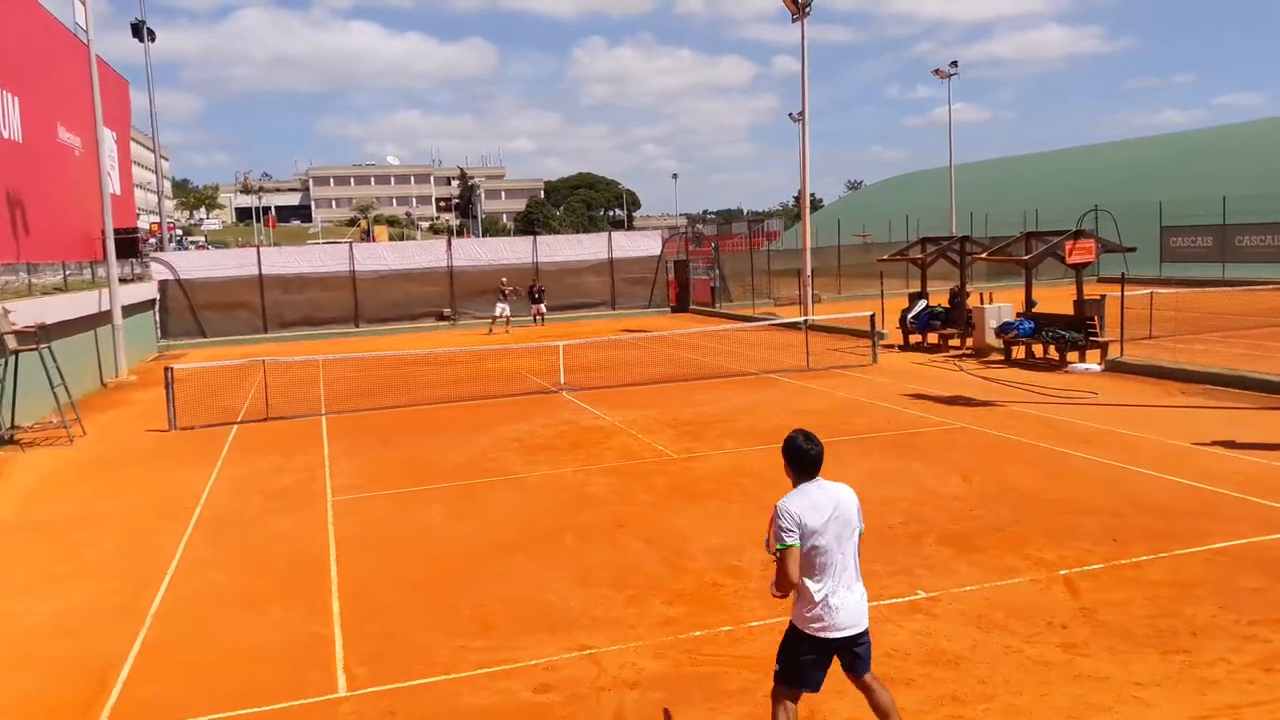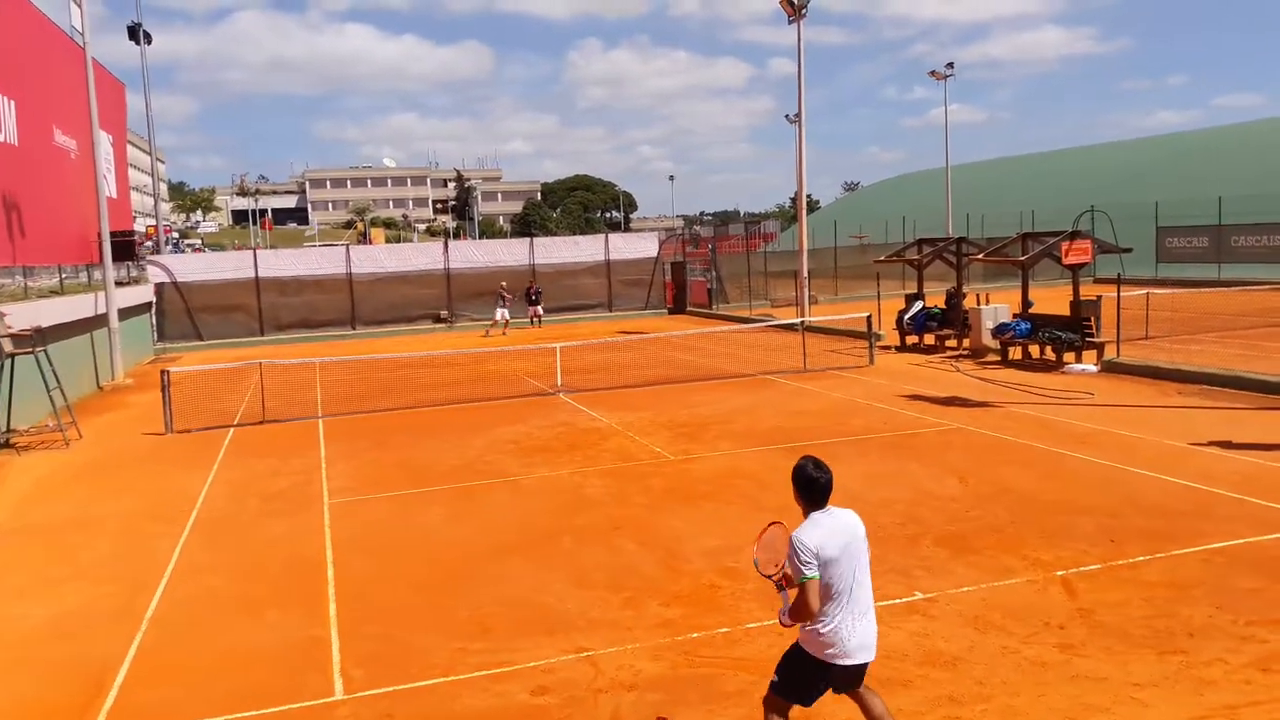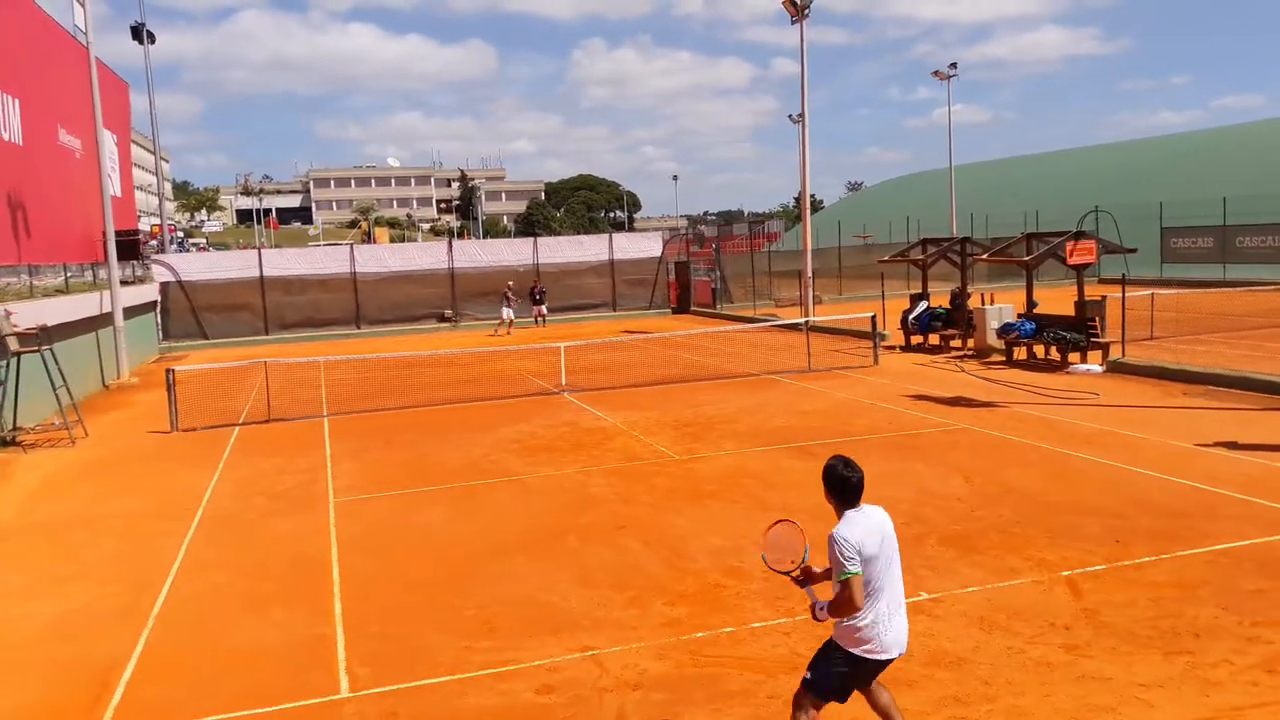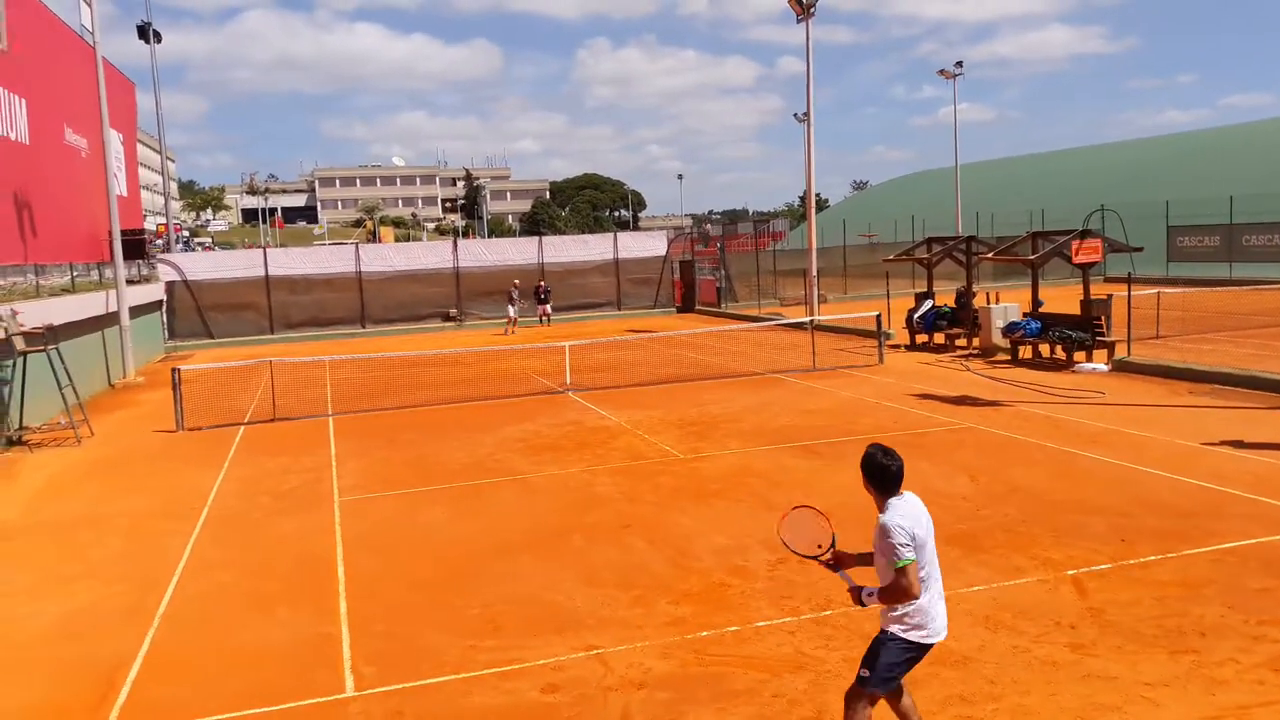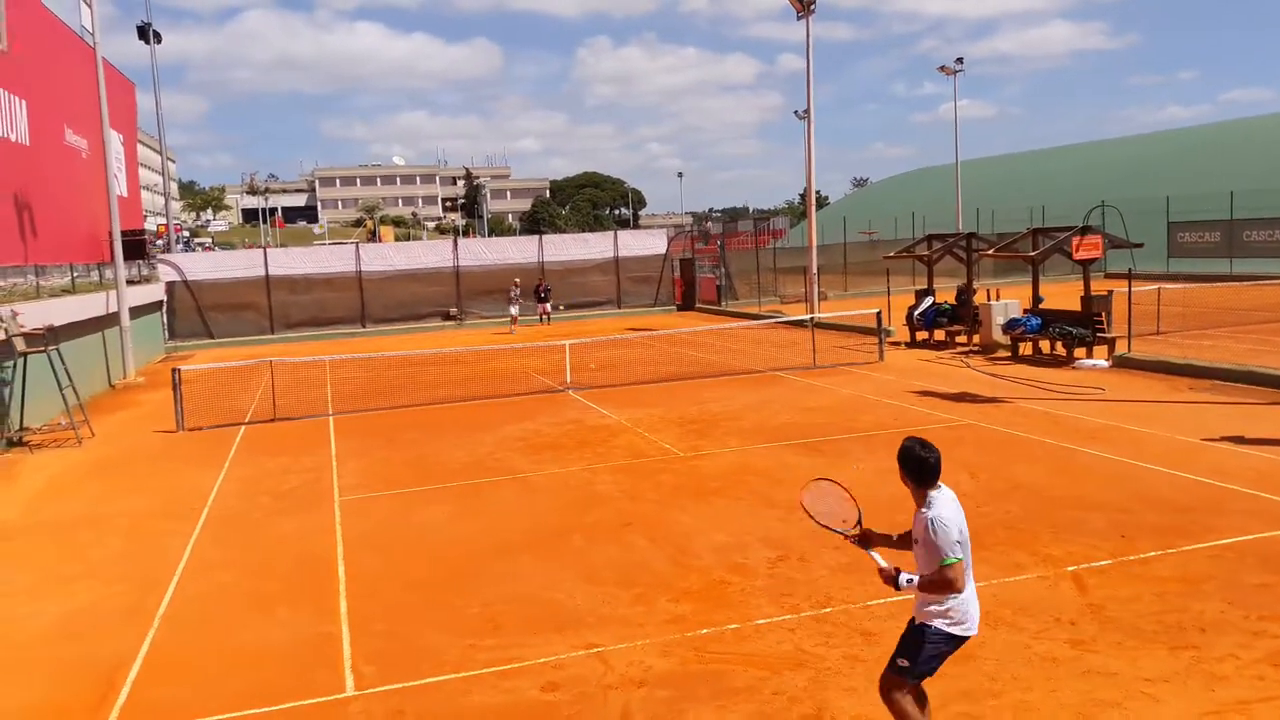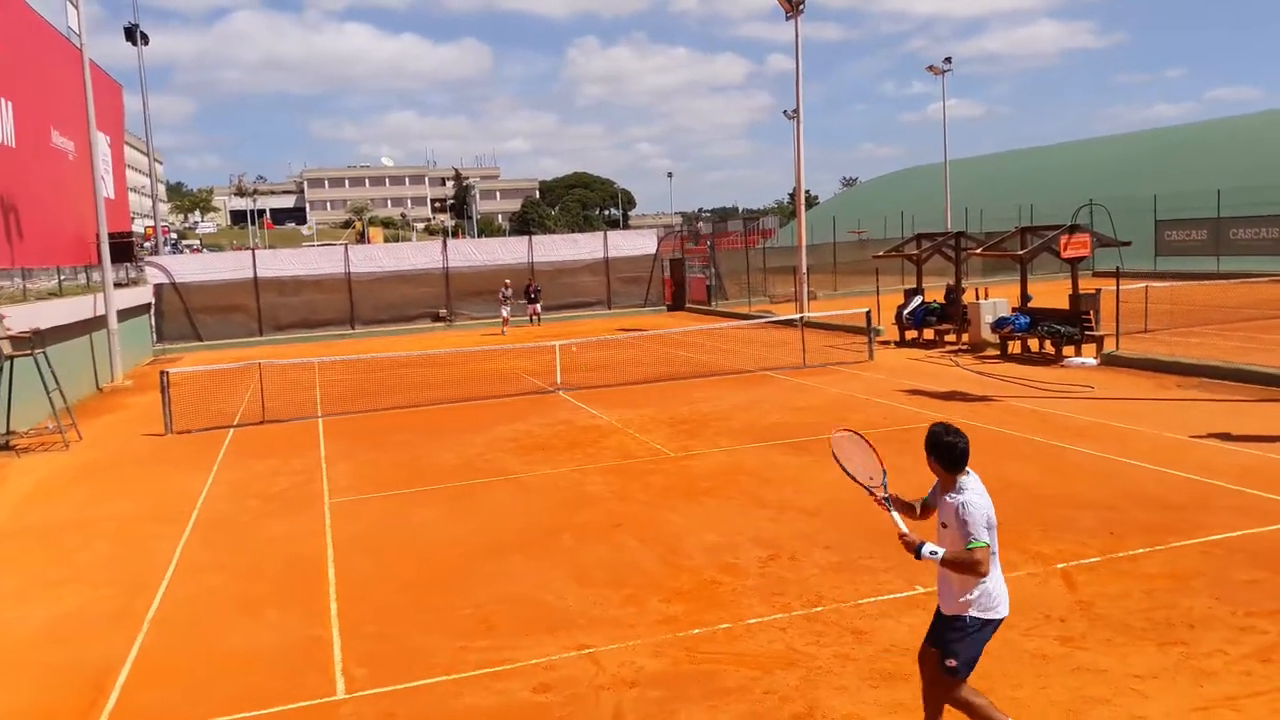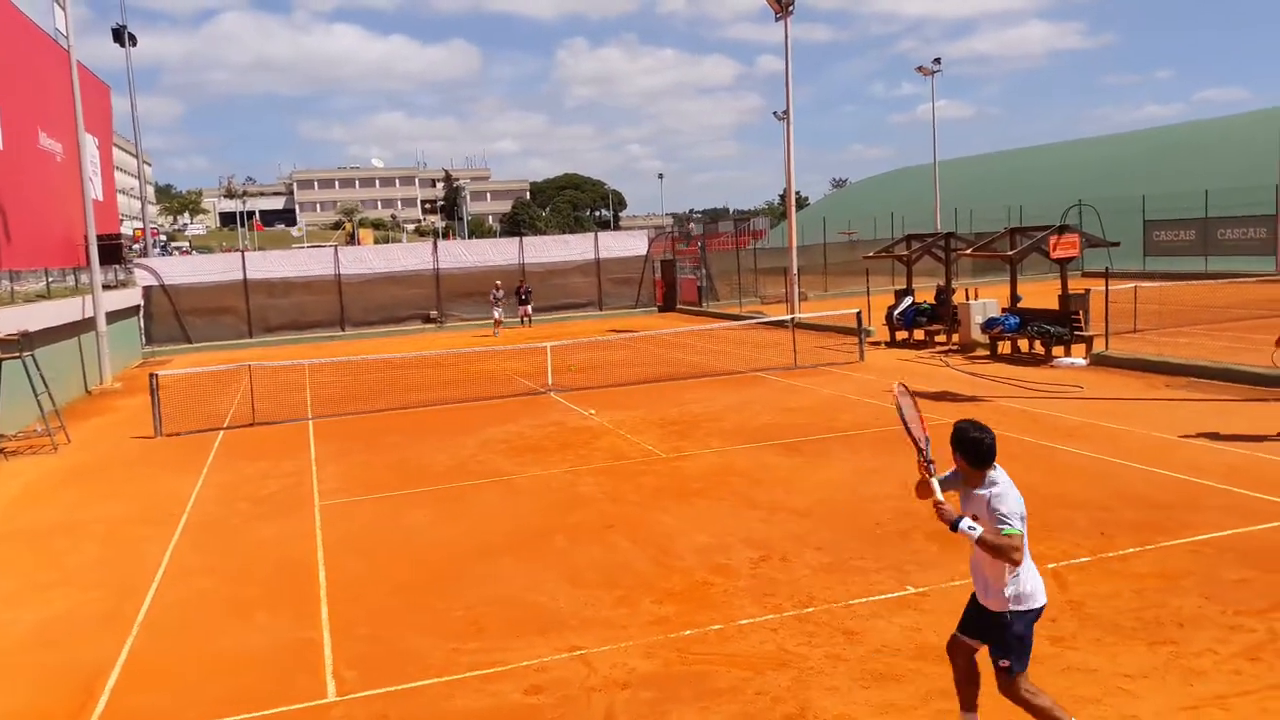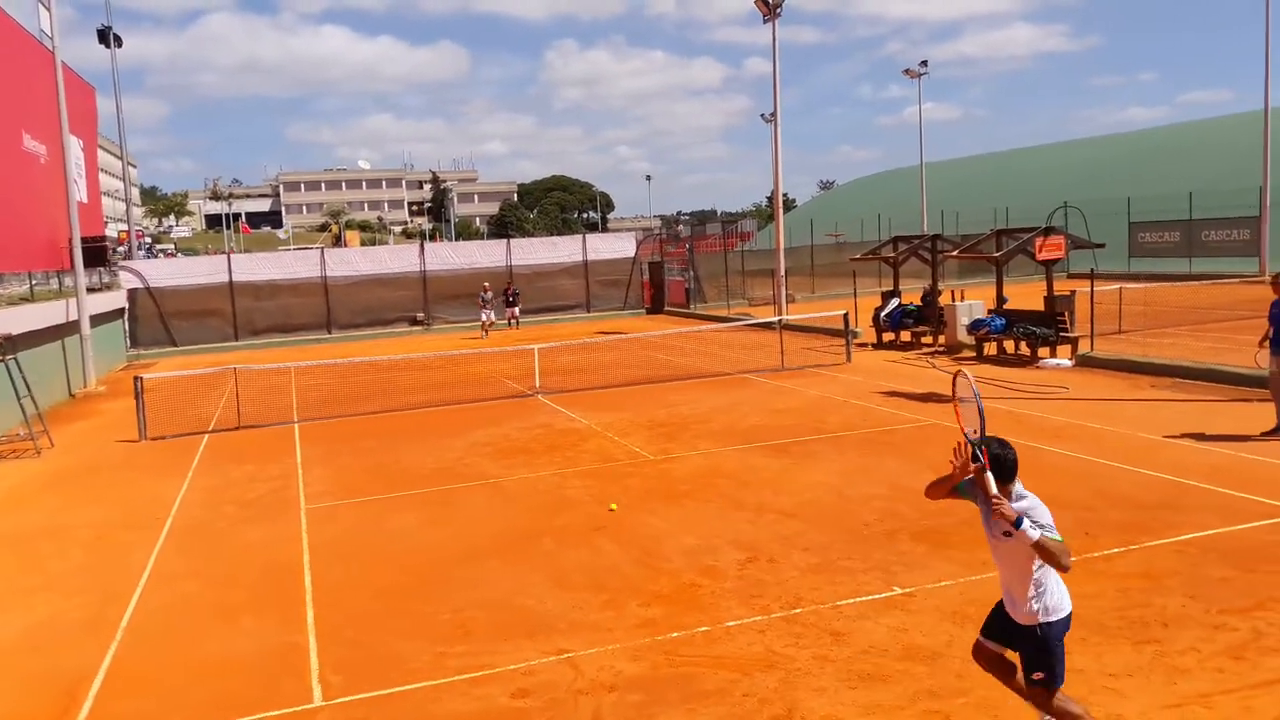
dt=0.1s
person 1, frame 1
left shoulder: (788, 508)
right shoulder: (847, 495)
left elbow: (789, 574)
left wrist: (778, 587)
left hip: (818, 621)
right hip: (855, 614)
left knee: (784, 695)
right knee: (864, 678)
person 1, frame 2
left shoulder: (802, 538)
right shoulder: (853, 519)
left elbow: (810, 607)
left wrist: (785, 616)
left hip: (825, 645)
right hip: (864, 638)
right knee: (856, 688)
person 1, frame 3
left shoulder: (843, 535)
right shoulder: (878, 515)
left elbow: (853, 601)
left wrist: (822, 609)
right wrist: (824, 575)
left hip: (863, 640)
right hip: (892, 635)
right knee: (865, 683)
person 1, frame 4
left shoulder: (892, 523)
right shoulder: (911, 502)
left elbow: (909, 588)
left wrist: (866, 595)
right wrist: (853, 558)
left hip: (909, 627)
right hip: (930, 620)
right knee: (888, 680)
person 1, frame 5
left shoulder: (939, 518)
right shoulder: (935, 495)
left elbow: (956, 582)
right elbow: (914, 541)
left wrist: (900, 579)
right wrist: (875, 538)
left hip: (946, 622)
right hip: (939, 614)
left knee: (891, 689)
right knee: (904, 681)
person 1, frame 6
left shoulder: (968, 502)
right shoulder: (949, 484)
left elbow: (980, 565)
right elbow: (922, 510)
left wrist: (923, 549)
right wrist: (894, 501)
left hip: (975, 609)
right hip: (959, 601)
left knee: (951, 688)
right knee: (929, 661)
person 1, frame 7
left shoulder: (1001, 496)
right shoulder: (967, 475)
left elbow: (1015, 555)
right elbow: (923, 491)
left wrist: (960, 523)
right wrist: (925, 475)
left hip: (1015, 603)
right hip: (989, 593)
left knee: (1011, 687)
right knee: (958, 650)
person 1, frame 8
left shoulder: (1032, 510)
right shoulder: (985, 487)
left elbow: (1063, 562)
right elbow: (933, 492)
left wrist: (1019, 523)
right wrist: (956, 475)
left hip: (1042, 614)
right hip: (1015, 604)
left knee: (1044, 696)
right knee: (984, 653)
